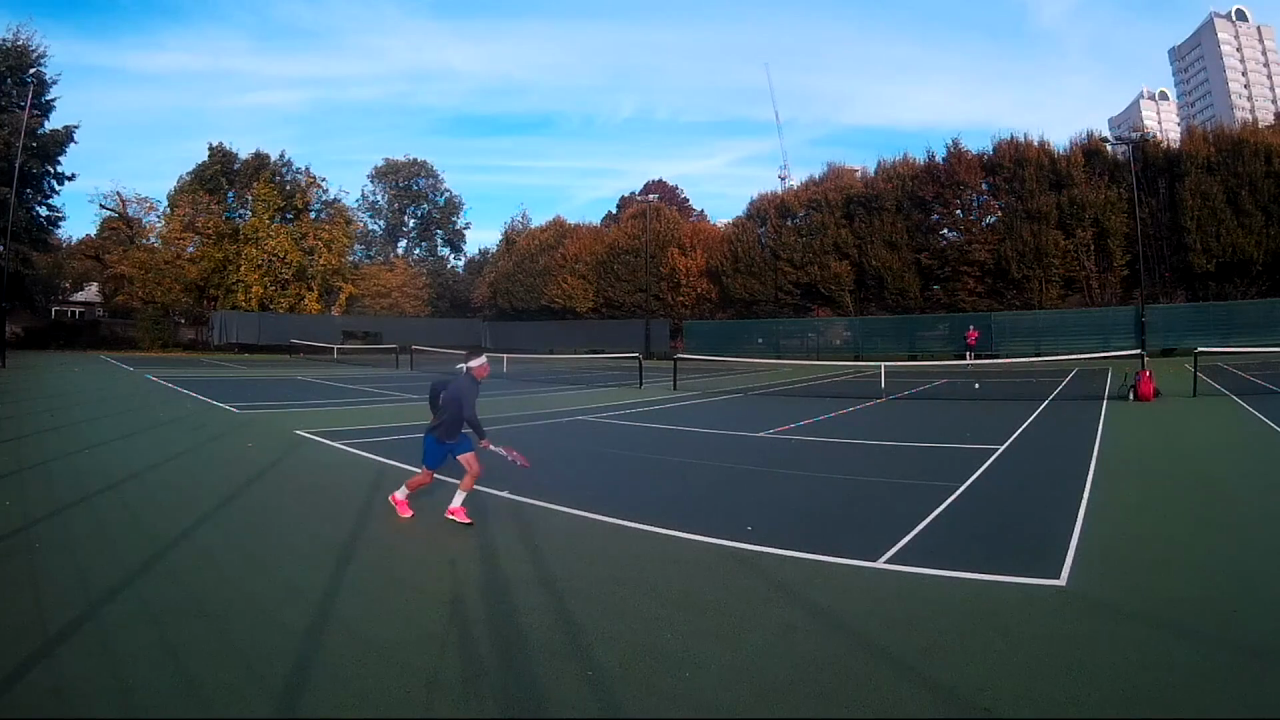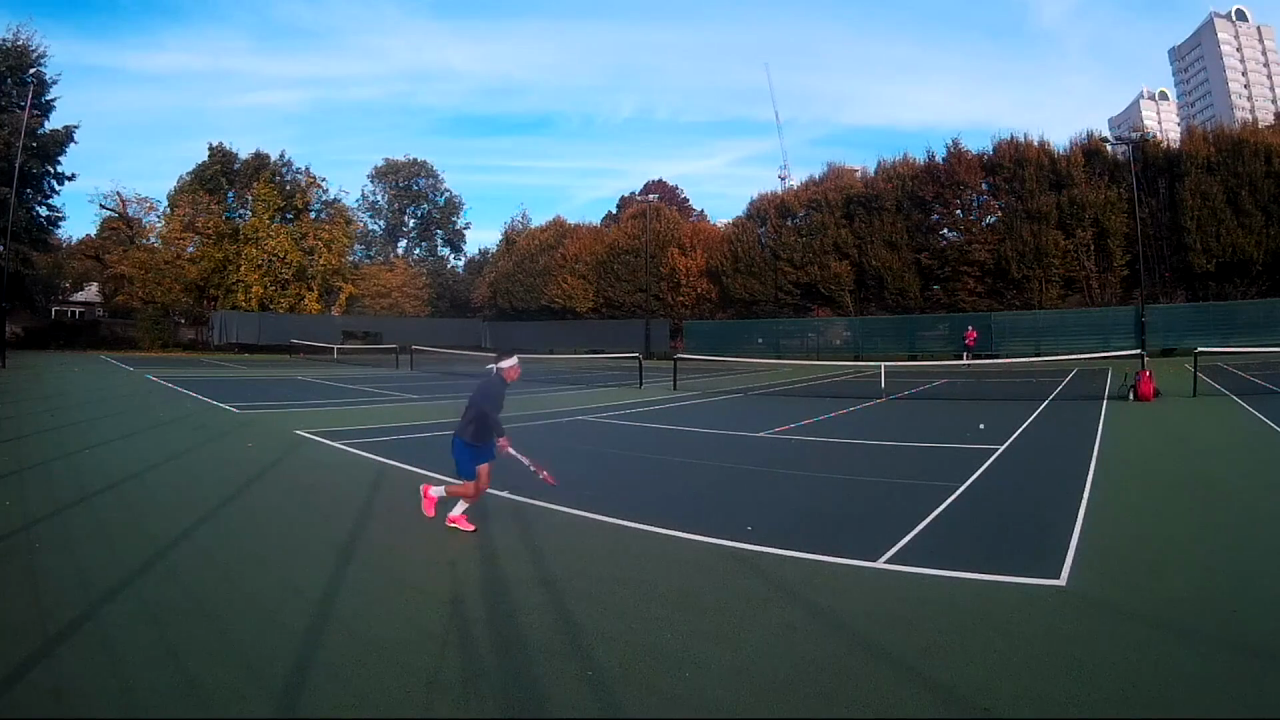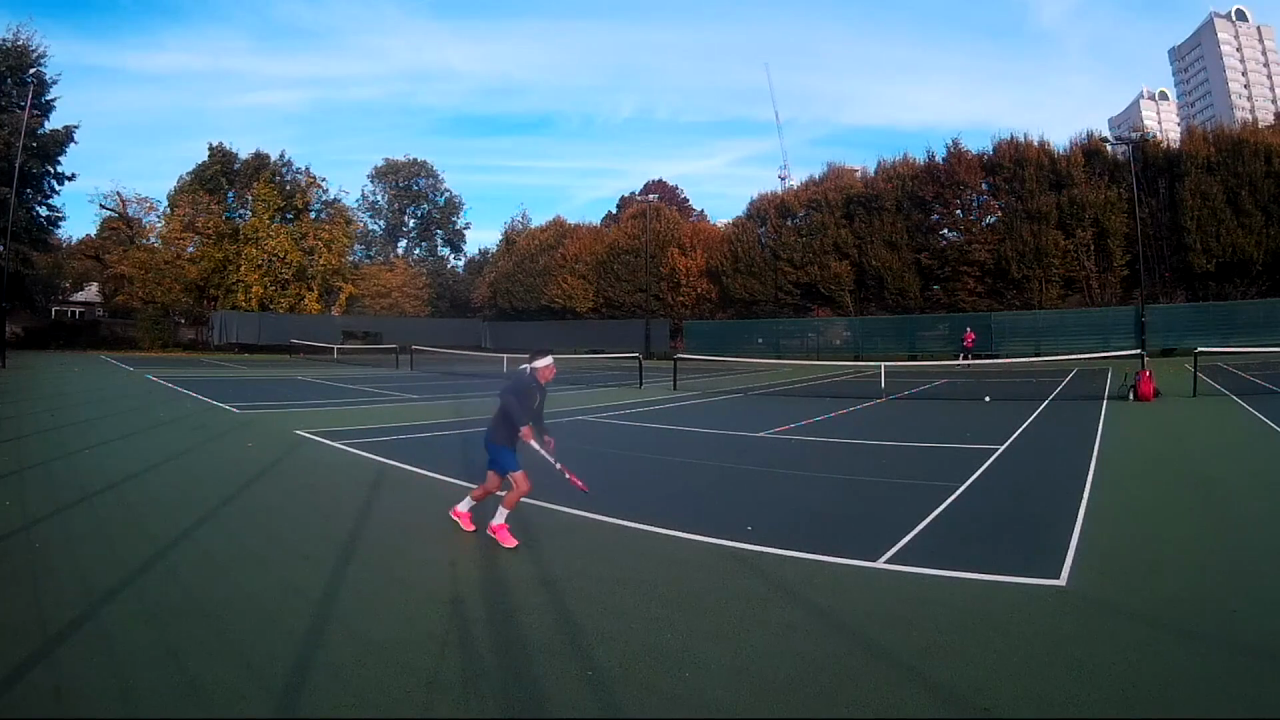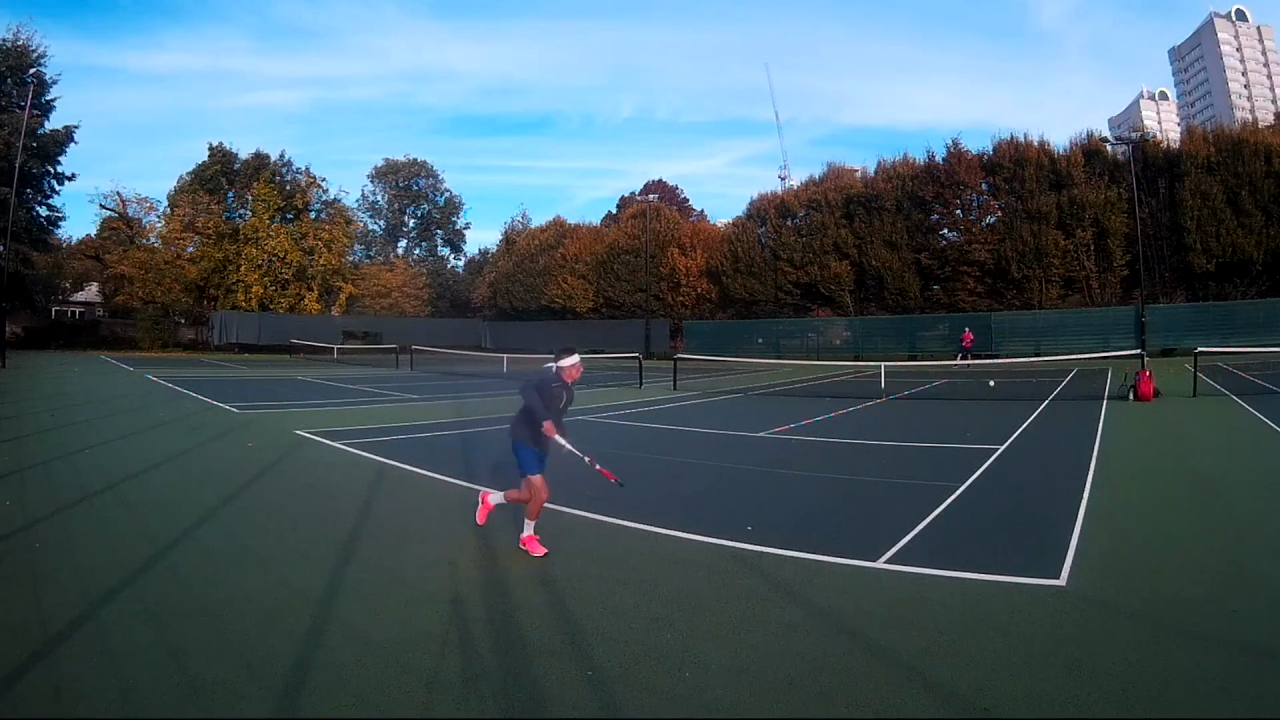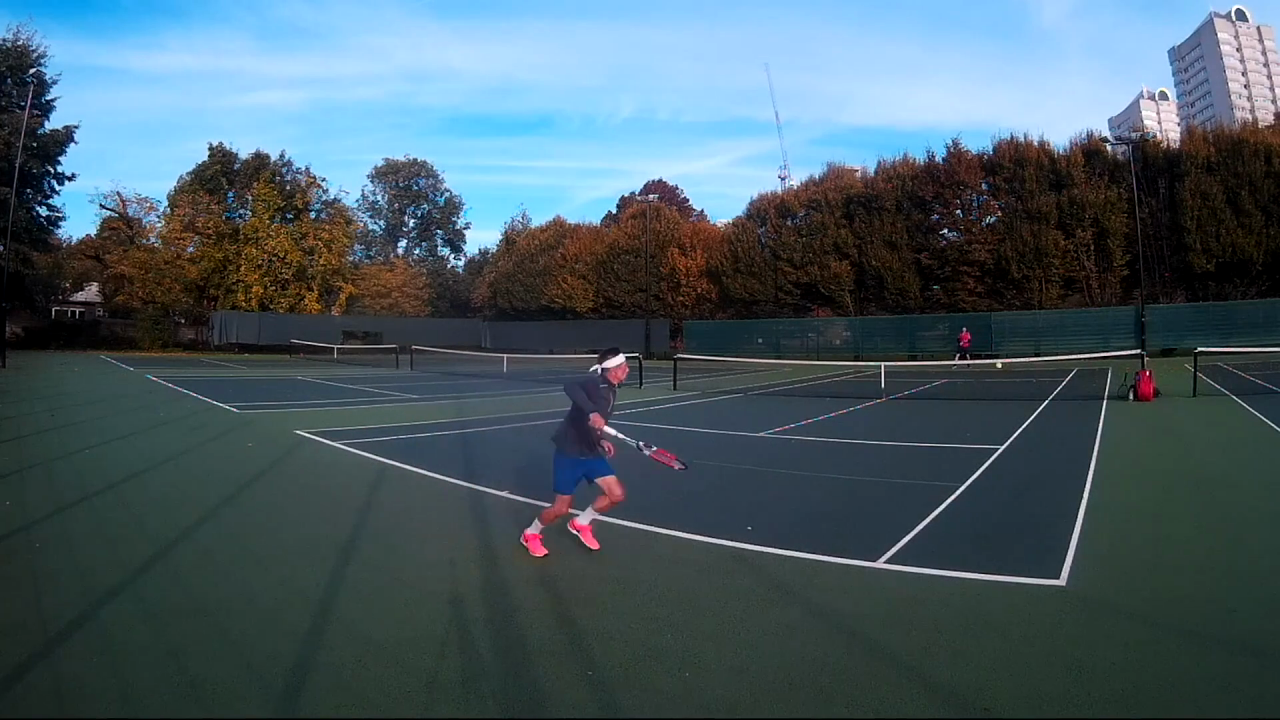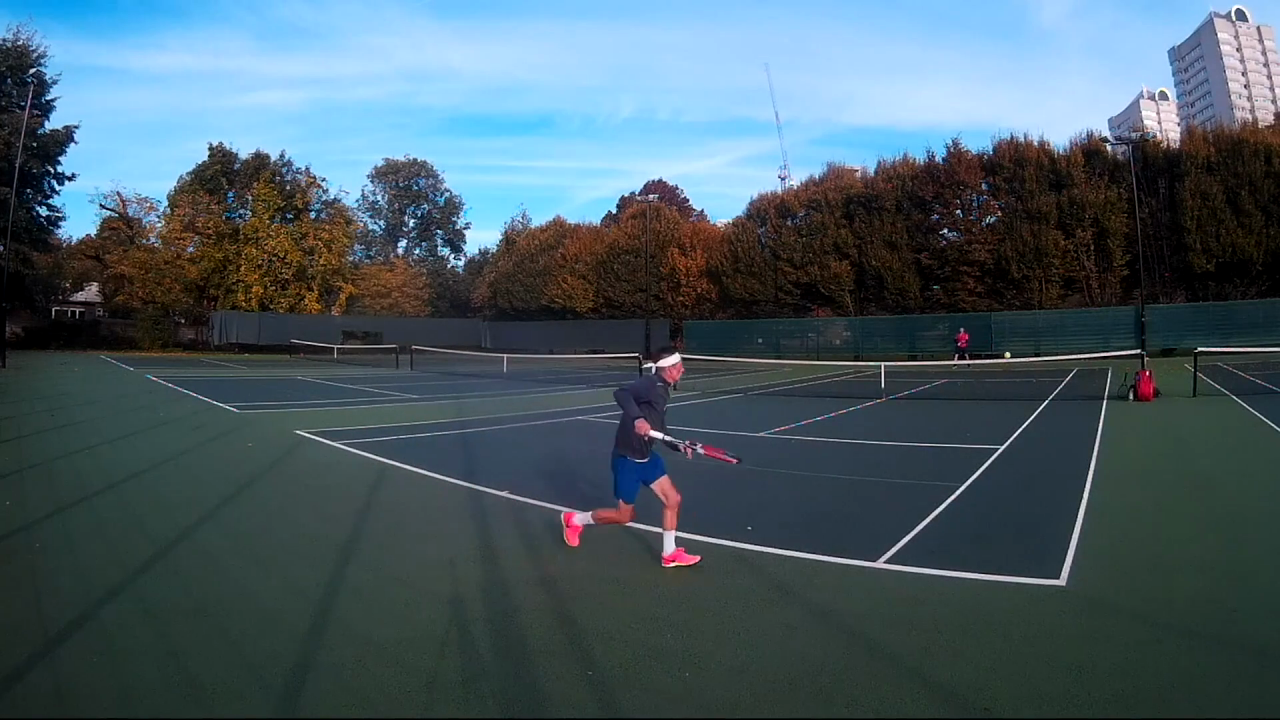
dt=0.1s
person 1, frame 1
left shoulder: (464, 381)
right shoulder: (467, 386)
left elbow: (435, 386)
right elbow: (469, 416)
left wrist: (436, 413)
right wrist: (482, 436)
left hip: (455, 435)
right hip: (438, 437)
left knee: (475, 470)
right knee: (427, 477)
left ankle: (454, 508)
right ankle: (398, 497)
person 1, frame 2
left shoulder: (496, 384)
right shoulder: (493, 385)
right elbow: (486, 408)
left wrist: (497, 435)
right wrist: (501, 435)
left hip: (481, 440)
right hip: (465, 441)
left knee: (482, 484)
right knee: (470, 490)
left ankle: (455, 516)
right ankle: (431, 492)
person 1, frame 3
left shoulder: (541, 390)
right shoulder: (524, 382)
left elbow: (536, 416)
right elbow: (505, 395)
left wrist: (544, 435)
right wrist: (522, 424)
left hip: (509, 442)
right hip: (498, 441)
left knee: (491, 486)
right knee: (523, 486)
left ankle: (460, 511)
right ankle: (497, 525)
person 1, frame 4
left shoulder: (568, 391)
right shoulder: (549, 381)
right elbow: (526, 390)
left wrist: (558, 431)
right wrist: (544, 419)
left hip: (539, 444)
right hip: (524, 442)
left knee: (527, 495)
right knee: (541, 494)
left ankle: (489, 499)
right ankle: (528, 537)
person 1, frame 5
left shoulder: (611, 391)
right shoulder: (594, 383)
right elbow: (571, 386)
left wrist: (602, 440)
right wrist: (591, 413)
left hip: (591, 453)
right hip: (569, 453)
left knee: (617, 495)
right knee: (561, 508)
left ankle: (581, 524)
right ankle: (531, 535)
person 1, frame 6
left shoulder: (663, 390)
right shoulder: (652, 385)
right elbow: (622, 393)
left wrist: (677, 446)
right wrist: (637, 418)
left hip: (646, 456)
right hip: (627, 458)
left knee: (673, 500)
right knee: (623, 515)
left ankle: (670, 553)
right ankle: (574, 519)
